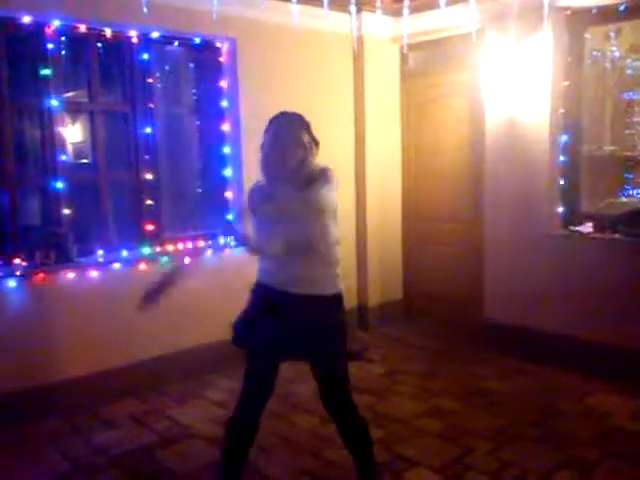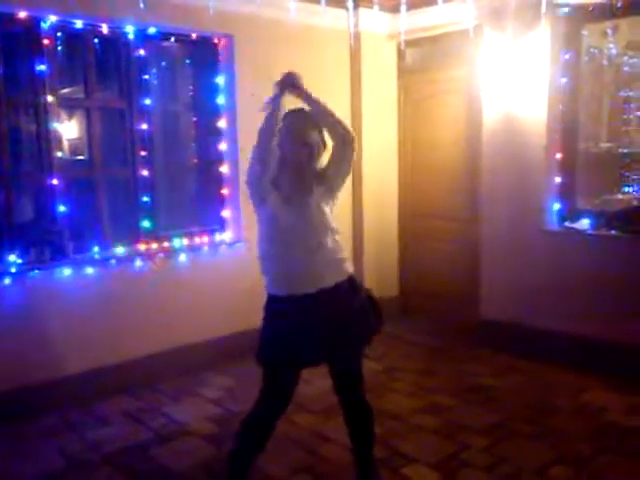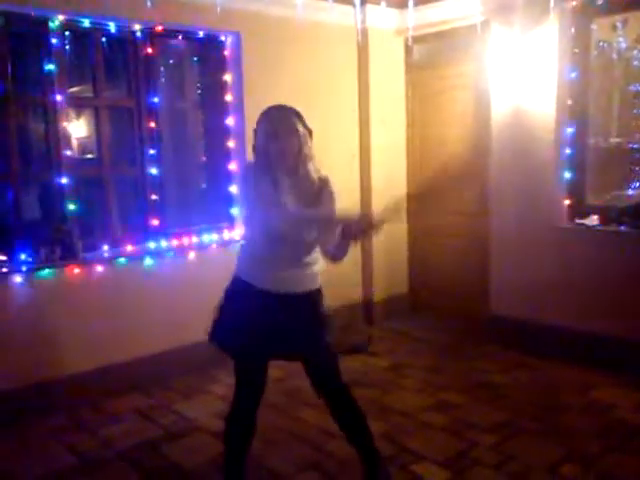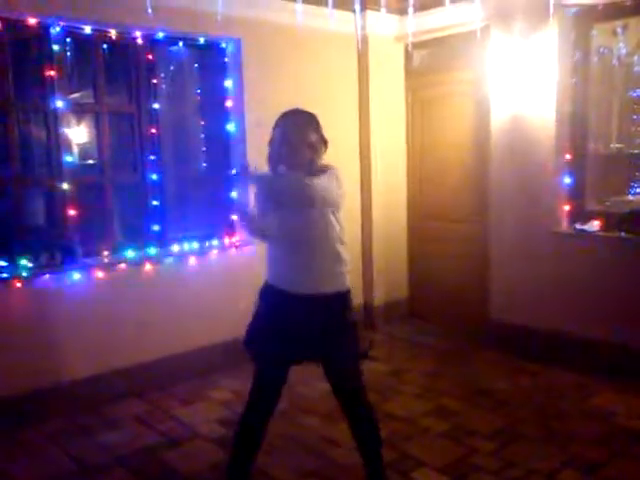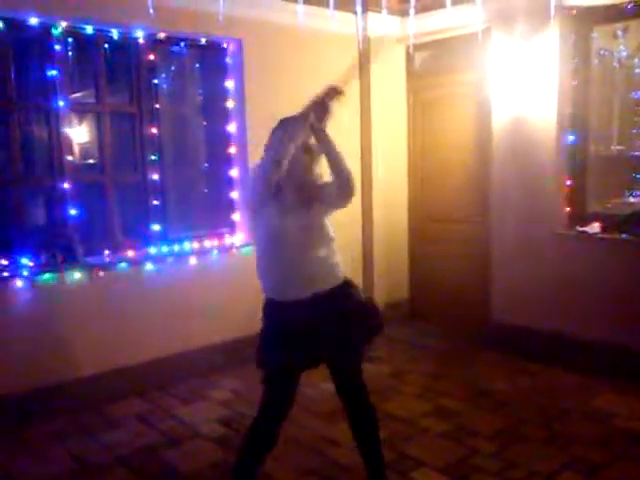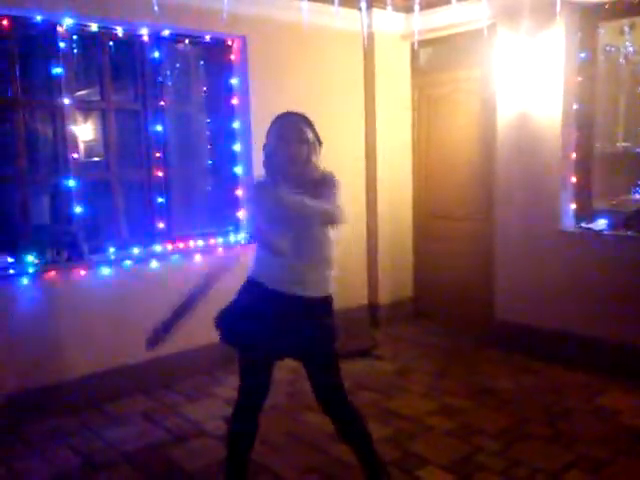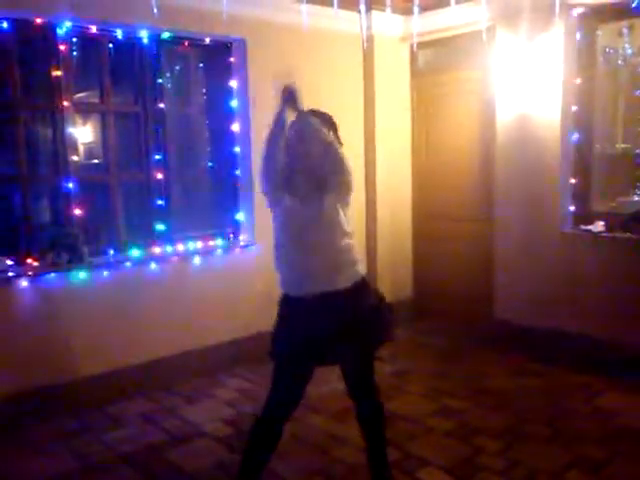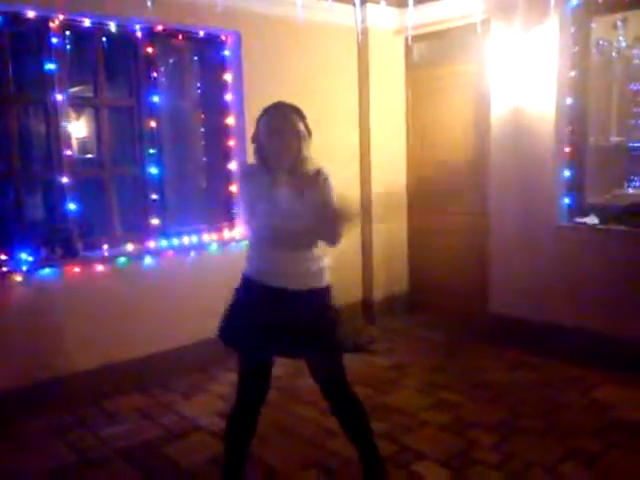
dt=0.4s
person 1, frame 1
left shoulder: (322, 180)
right shoulder: (259, 194)
left elbow: (320, 206)
right elbow: (266, 245)
left hip: (320, 304)
right hip: (273, 303)
left knee: (338, 401)
right knee: (252, 399)
person 1, frame 2
left shoulder: (323, 186)
right shoulder: (262, 186)
left elbow: (346, 140)
right elbow: (264, 153)
left wrist: (303, 96)
right wrist: (277, 103)
left hip: (337, 300)
right hip: (288, 307)
left knee: (351, 393)
right knee: (273, 401)
person 1, frame 3
left shoulder: (321, 187)
right shoulder: (253, 178)
left elbow: (333, 253)
right elbow: (284, 220)
left wrist: (348, 234)
right wrist: (342, 220)
left hip: (303, 301)
right hip: (254, 300)
left knee: (333, 389)
right knee: (247, 397)
person 1, frame 4
left shoulder: (327, 179)
right shoulder: (267, 188)
left elbow: (310, 192)
right elbow: (268, 231)
left wrist: (262, 175)
right wrist: (247, 216)
left hip: (330, 303)
right hip: (281, 302)
left knee: (352, 395)
right knee: (261, 400)
person 1, frame 5
left shoulder: (320, 195)
right shoulder: (261, 194)
left elbow: (347, 188)
right elbow: (272, 165)
left wrist: (320, 129)
right wrist: (305, 119)
left hip: (334, 303)
right hip: (286, 313)
left knee: (354, 394)
right knee: (274, 407)
person 1, frame 6
left shoulder: (325, 183)
right shoulder: (261, 191)
left elbow: (333, 215)
right elbow: (274, 244)
left wrist: (291, 201)
right wrist: (267, 238)
left hip: (312, 306)
right hip: (264, 301)
left knee: (333, 398)
right knee: (251, 398)
person 1, frame 7
left shoulder: (335, 186)
right shoulder: (279, 186)
left elbow: (333, 161)
right elbow: (271, 165)
left wrist: (303, 114)
right wrist: (286, 112)
left hip: (349, 299)
right hip: (301, 307)
left knee: (364, 393)
right knee: (282, 402)
person 1, frame 8
left shoulder: (317, 180)
right shoulder: (252, 177)
left elbow: (331, 235)
right elbow: (271, 220)
left wrist: (329, 216)
right wrist: (316, 215)
left hip: (310, 298)
right hip: (262, 297)
left knee: (336, 389)
right knee: (250, 395)
